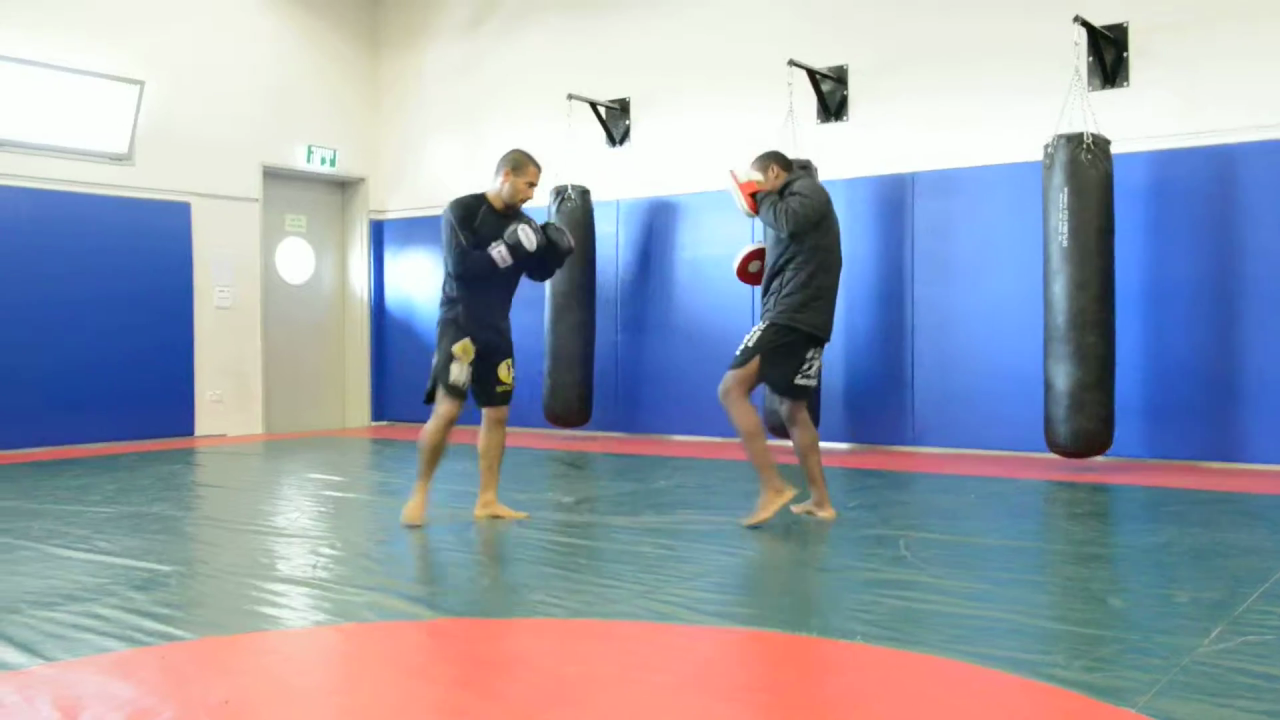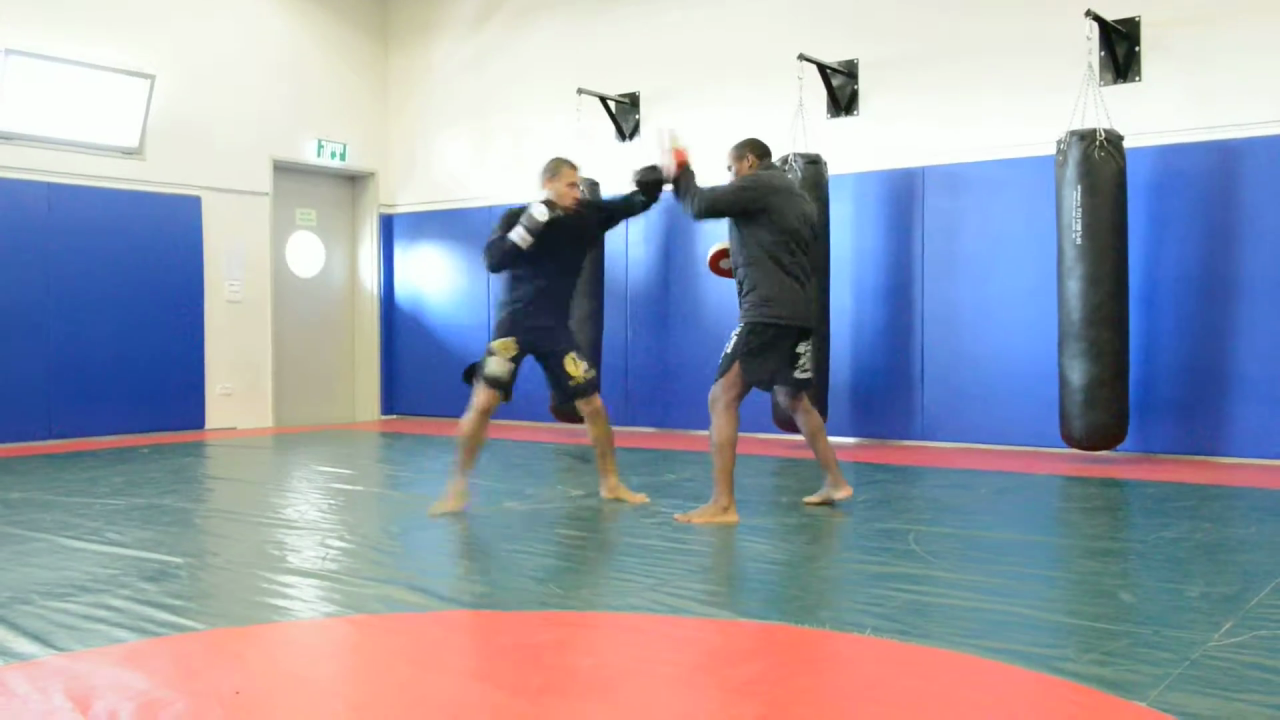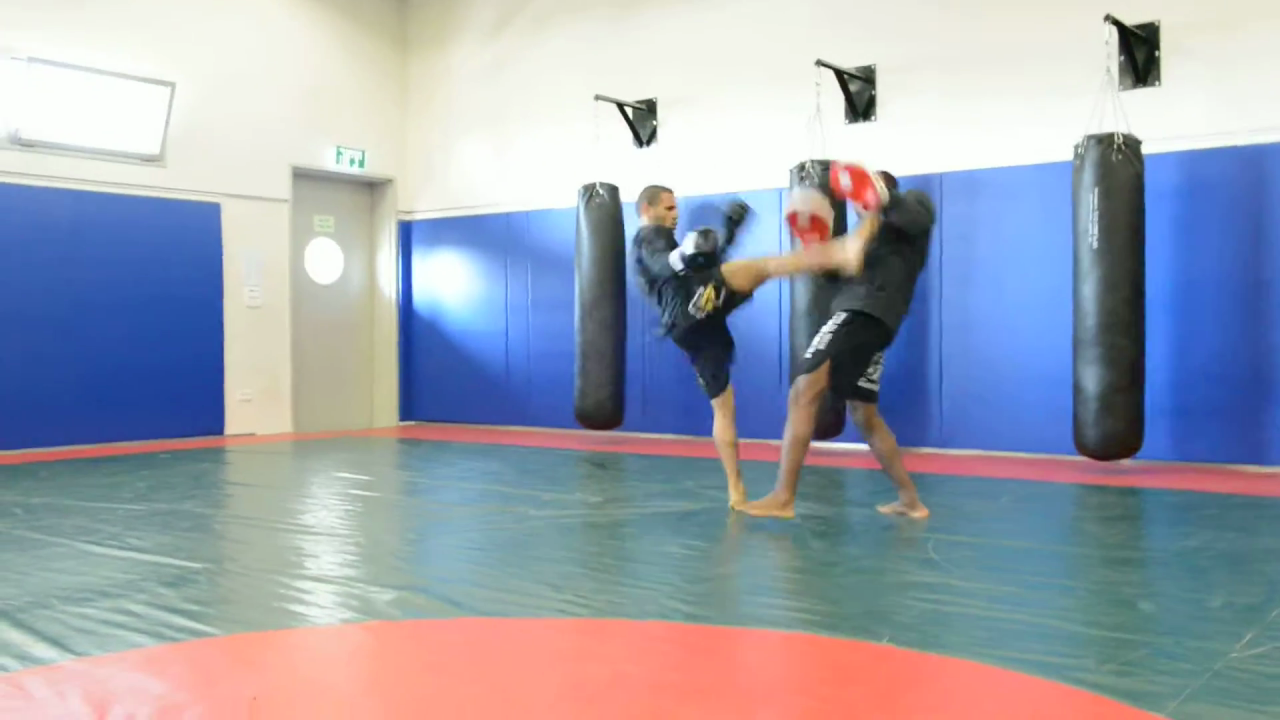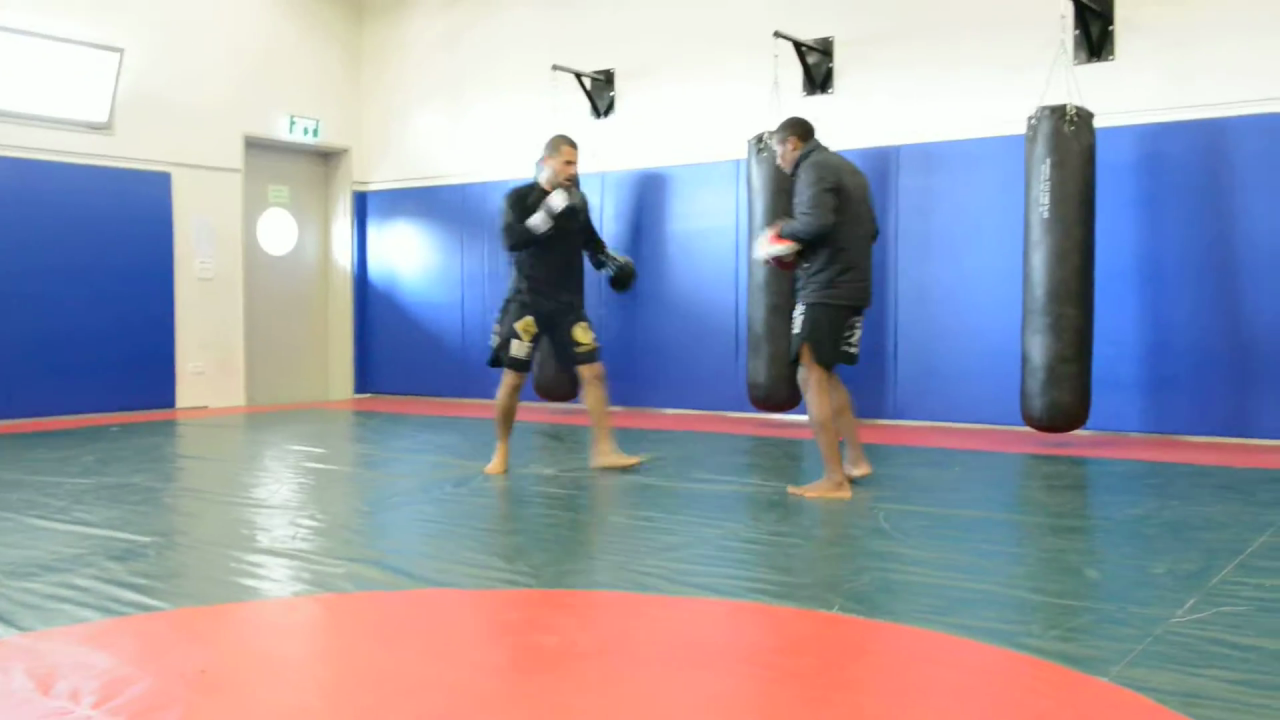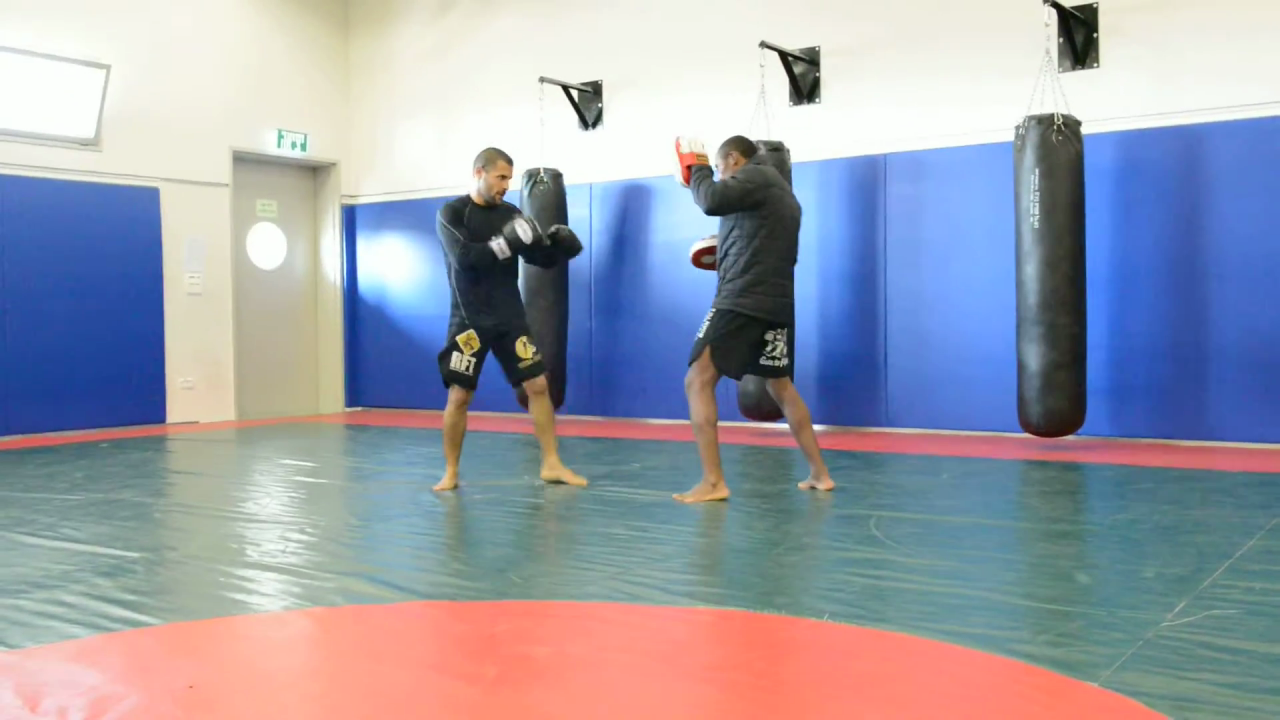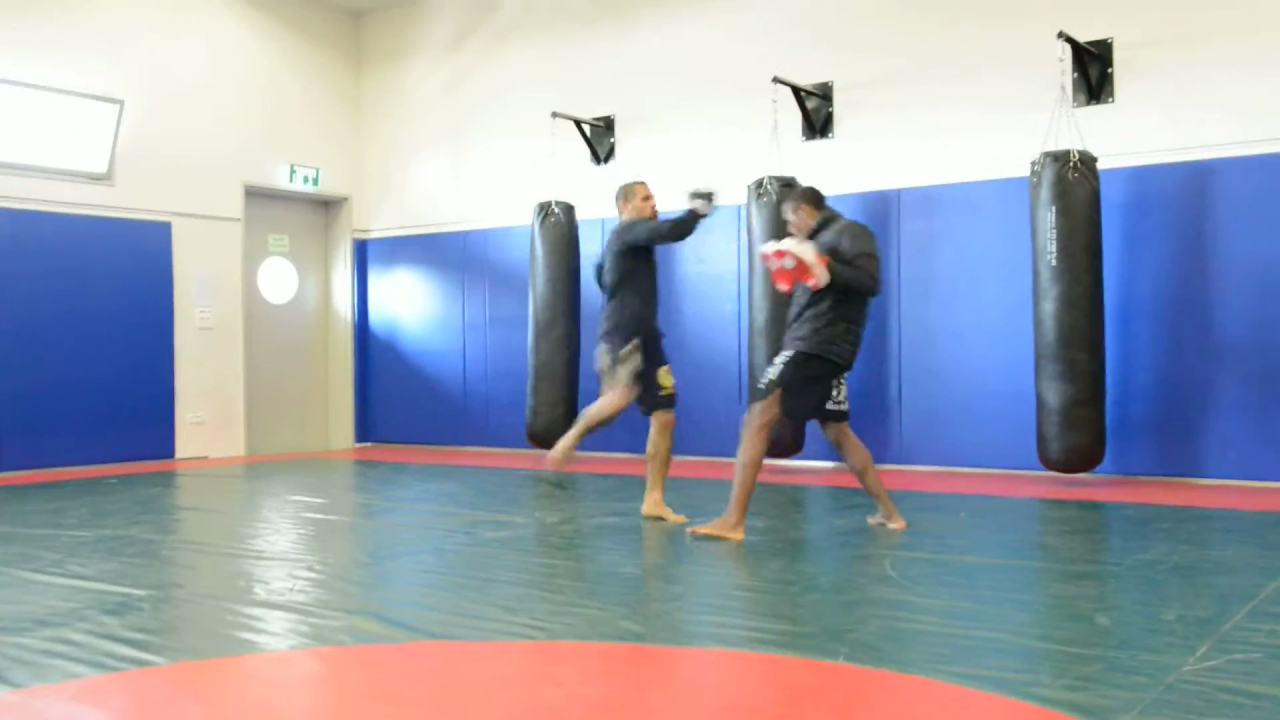
dt=0.7s
person 1, frame 1
left shoulder: (808, 189)
right shoulder: (802, 196)
left elbow: (788, 221)
left wrist: (759, 199)
right wrist: (768, 266)
left hip: (792, 316)
right hip: (808, 318)
left knee: (732, 389)
right knee: (793, 409)
left ankle: (772, 486)
right ankle: (820, 499)
person 1, frame 2
left shoulder: (757, 183)
right shoulder: (798, 196)
left elbow: (699, 205)
left wrist: (681, 173)
left hip: (766, 313)
right hip: (799, 314)
left knee: (722, 399)
right knee: (796, 399)
left ankle: (722, 504)
right ankle: (835, 482)
person 1, frame 3
left shoulder: (911, 200)
right shoulder: (876, 225)
left elbow: (917, 221)
right elbow: (846, 272)
left hip: (863, 313)
right hip: (864, 316)
left knee: (803, 393)
right knee: (865, 414)
left ankle: (783, 496)
right ankle: (910, 499)
person 1, frame 4
left shoulder: (815, 168)
right shoulder: (848, 169)
left elbow: (817, 222)
right elbow: (871, 230)
left wrist: (783, 231)
left hip: (825, 290)
right hip: (852, 288)
left knee: (812, 377)
right knee: (825, 374)
left ankle: (834, 479)
right ankle: (854, 458)
person 1, frame 5
left shoulder: (755, 176)
right shoulder: (783, 190)
left elbow: (713, 201)
left wrist: (696, 169)
right wrist: (728, 252)
left hip: (740, 301)
right hip: (777, 304)
left knee: (698, 381)
right knee: (781, 385)
left ankle: (713, 482)
right ankle: (819, 473)
person 1, frame 6
left shoulder: (851, 232)
right shoulder: (826, 242)
left elbow: (869, 280)
left wrist: (827, 268)
right wrist: (798, 287)
left hip: (816, 346)
right hip: (830, 348)
left knee: (757, 421)
right knee: (838, 432)
left ankle: (733, 520)
right ankle: (889, 511)
person 2, frame 1
left shoulder: (519, 221)
right shoulder: (460, 210)
left elbow: (539, 271)
right elbow: (460, 266)
left wrist: (556, 248)
right wrist: (509, 248)
left hip: (497, 328)
right hip: (460, 324)
left knee: (497, 415)
right knee: (447, 411)
left ankle: (488, 499)
right ankle: (420, 492)
person 2, frame 2
left shoulder: (584, 214)
right shoulder: (514, 217)
left elbow: (631, 204)
right elbow: (493, 261)
left wrist: (652, 184)
right wrist: (527, 226)
left hip: (555, 330)
right hip: (513, 326)
left knee: (594, 407)
right knee: (484, 402)
left ankle: (611, 483)
right ankle: (459, 484)
person 2, frame 3
left shoulder: (649, 244)
right shoulder: (649, 235)
left elbow: (704, 261)
right elbow: (665, 267)
left wrist: (729, 227)
right wrist: (686, 252)
left hip: (685, 327)
right hip: (696, 304)
left knee: (723, 409)
right knee: (764, 265)
left ankle: (736, 491)
right ankle: (842, 256)
person 2, frame 4
left shoulder: (575, 201)
right shoulder: (520, 198)
left elbow: (590, 239)
right elbow: (512, 240)
left wrist: (610, 260)
right wrist: (548, 212)
left hip: (568, 303)
right hip: (528, 301)
left knee: (593, 372)
right knee: (512, 380)
left ankle: (604, 450)
right ankle: (501, 452)
person 2, frame 5
left shoulder: (510, 214)
right shoulder: (452, 213)
left elbow: (540, 258)
right elbow: (464, 259)
left wrist: (559, 245)
right wrist: (507, 241)
left hip: (510, 315)
right hip: (470, 318)
left knee: (538, 386)
right knee: (459, 396)
left ankle: (552, 464)
right ankle: (450, 473)
person 2, frame 6
left shoulder: (631, 238)
right shoulder: (629, 230)
left elbow: (604, 278)
right elbow: (670, 232)
right wrist: (700, 206)
left hip: (646, 337)
right hip: (621, 334)
left knee: (665, 419)
right knee: (619, 401)
left ankle: (654, 500)
right ankle: (572, 437)
